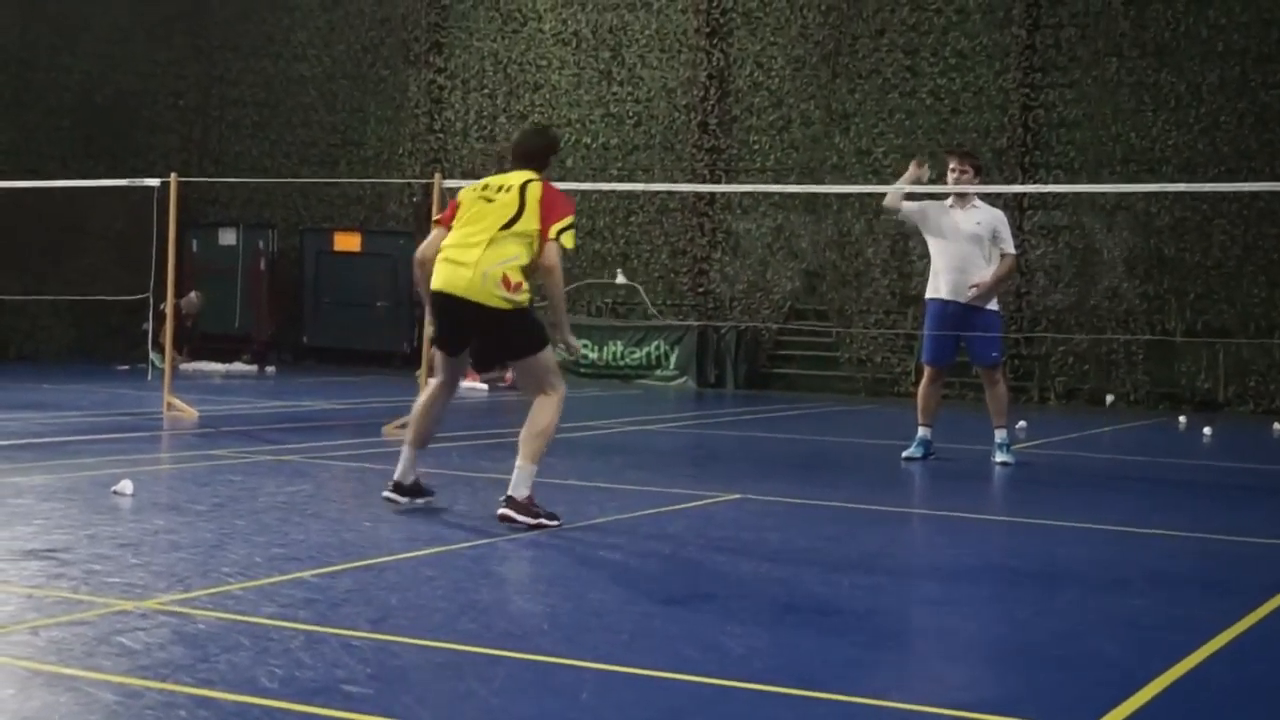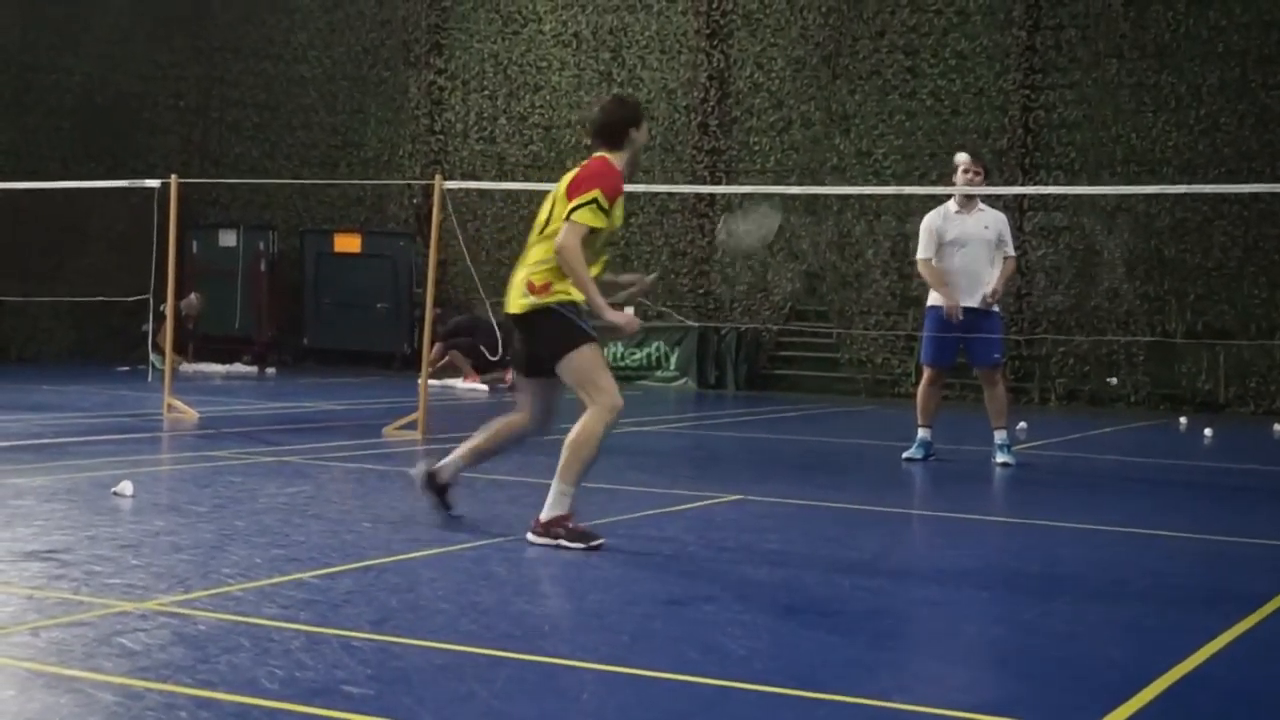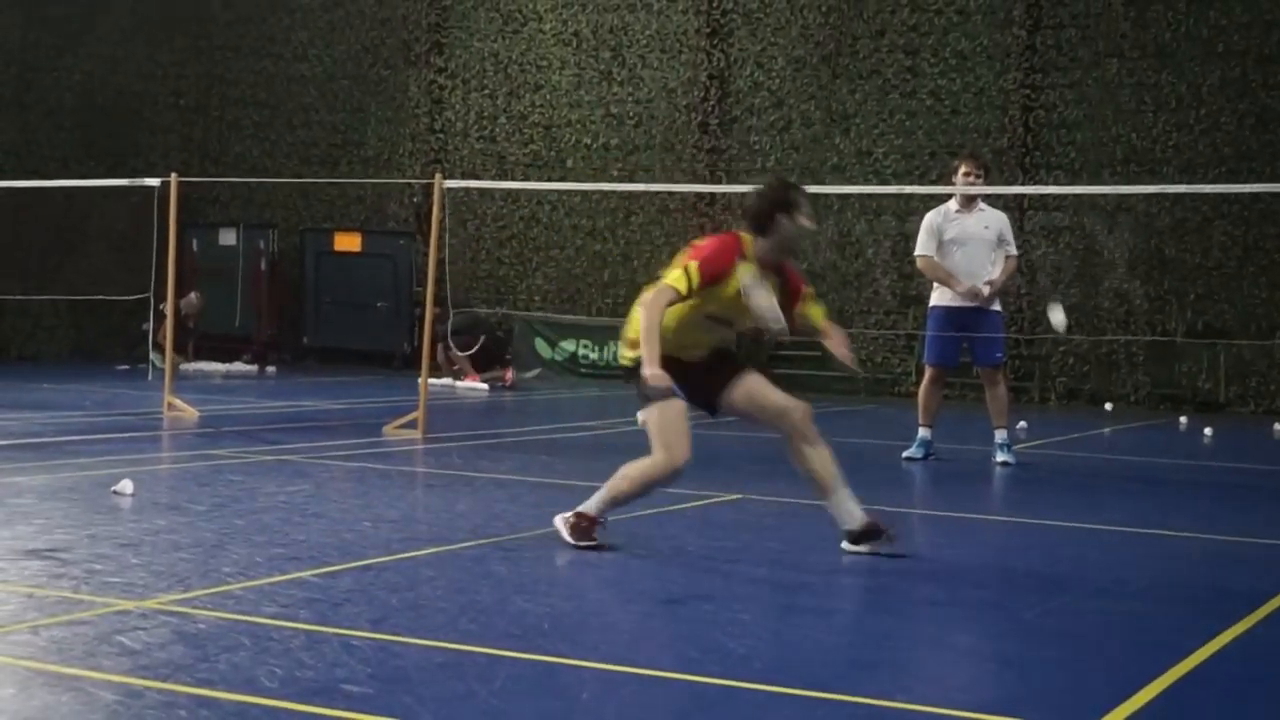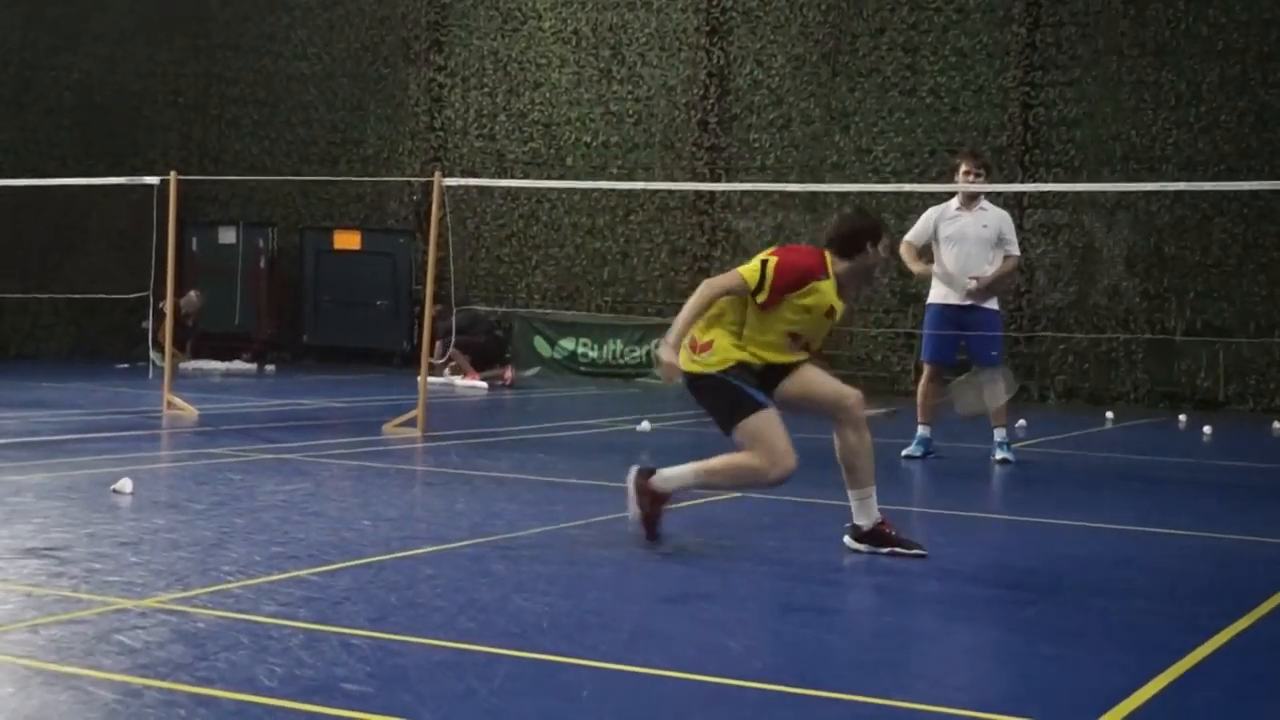
dt=0.3s
person 1, frame 1
left shoulder: (473, 190)
right shoulder: (554, 198)
left elbow: (425, 256)
right elbow: (550, 263)
left wrist: (432, 308)
right wrist: (564, 331)
left hip: (450, 289)
right hip: (498, 296)
left knee: (446, 382)
right knee: (551, 391)
left ankle: (402, 480)
right ankle: (519, 499)
person 1, frame 2
left shoulder: (593, 176)
right shoulder: (603, 177)
right elbow: (566, 244)
left wrist: (612, 280)
right wrist: (604, 310)
left hip: (547, 301)
right hip: (546, 299)
left knee: (531, 415)
right knee: (607, 403)
left ankle: (441, 473)
right ankle: (552, 518)
person 1, frame 3
left shoulder: (784, 276)
right shoulder: (719, 251)
left elbow: (823, 328)
right elbow: (653, 300)
left wrist: (835, 341)
right wrist: (651, 362)
left hip: (707, 355)
right hip: (659, 353)
left knee: (797, 418)
right knee: (673, 459)
left ankle: (856, 526)
right ankle: (582, 517)
person 1, frame 4
left shoulder: (835, 297)
right shoulder: (805, 263)
left elbow: (794, 352)
right elbow: (723, 284)
right wrist: (673, 338)
right hip: (716, 358)
left knee: (850, 405)
right knee: (777, 465)
left ankle: (869, 525)
right ankle: (656, 484)
person 2, frame 1
left shoulder: (994, 216)
right shoulder: (931, 210)
left elbow: (1009, 258)
right elbow: (890, 204)
left wrist: (990, 283)
right wrist: (911, 177)
left hip: (982, 307)
right hip: (941, 305)
left knee: (992, 374)
right knee: (932, 372)
left ankle: (1001, 442)
right ankle: (923, 439)
person 2, frame 2
left shoulder: (997, 219)
right shoulder: (935, 218)
left elbow: (1009, 258)
right elbow: (924, 263)
left wrist: (999, 285)
right wrist: (946, 295)
left hip: (984, 310)
right hip: (944, 309)
left knee: (991, 375)
right knee: (932, 374)
left ankle: (1001, 443)
right ankle: (923, 440)
person 2, frame 3
left shoulder: (998, 218)
right shoulder: (936, 217)
left elbow: (1011, 257)
right elbow: (923, 261)
left wrist: (1000, 280)
right wrist: (957, 285)
left hip: (987, 309)
right hip: (946, 307)
left knee: (993, 374)
right knee: (934, 373)
left ankle: (1001, 442)
right ankle: (924, 439)
person 2, frame 4
left shoulder: (999, 217)
right shoulder: (937, 214)
left elbow: (1013, 258)
right elbow: (908, 244)
left wrist: (991, 278)
right wrist: (916, 265)
left hip: (983, 307)
right hip: (941, 305)
left knee: (992, 371)
right knee: (931, 370)
left ankle: (1000, 440)
right ankle: (923, 437)
